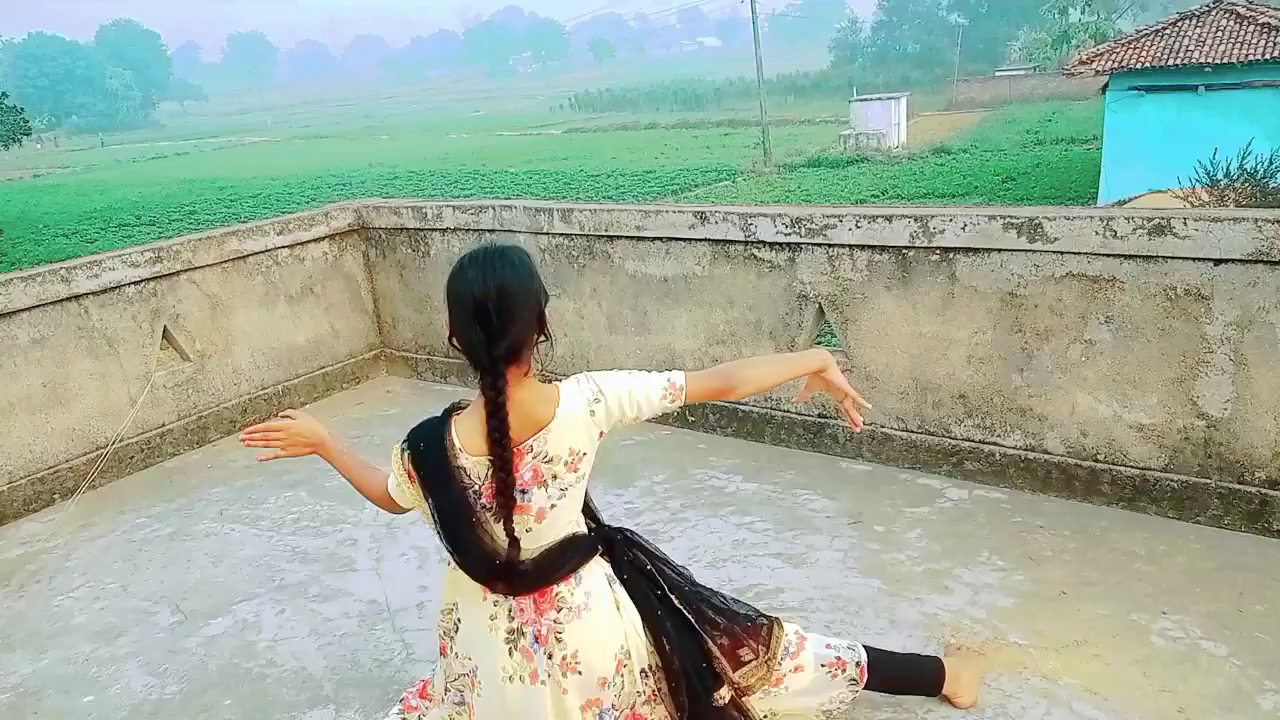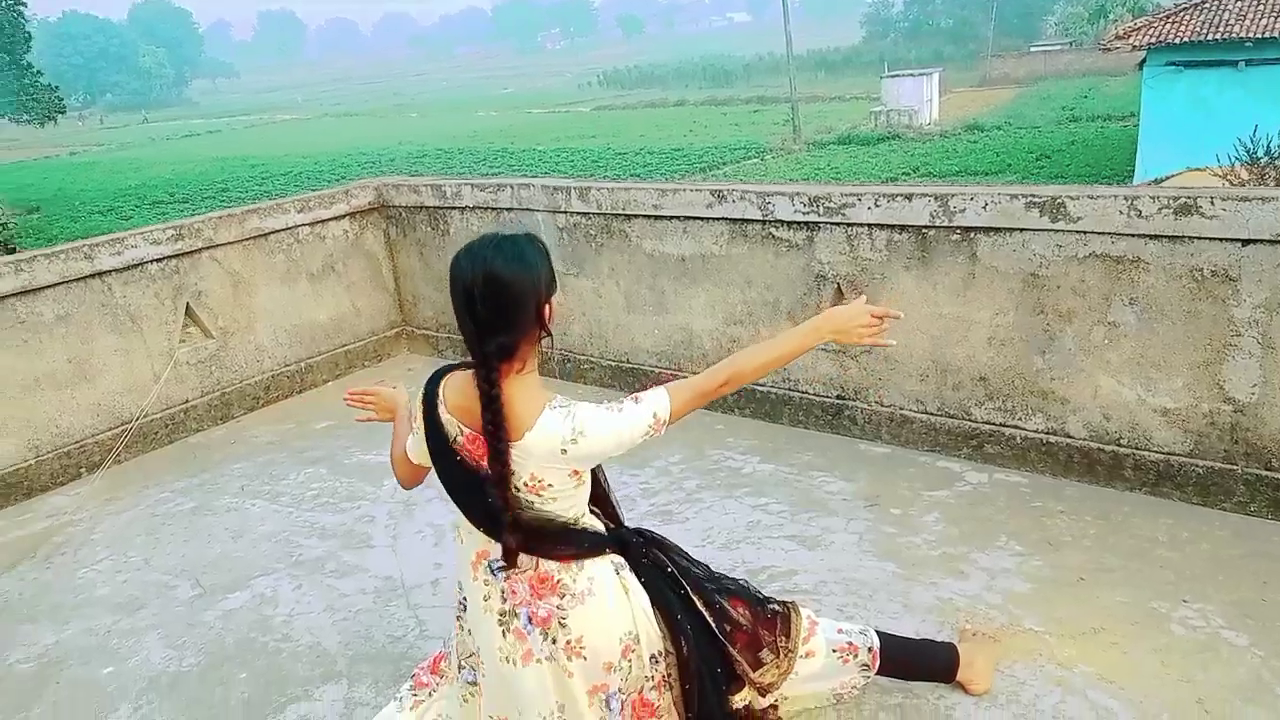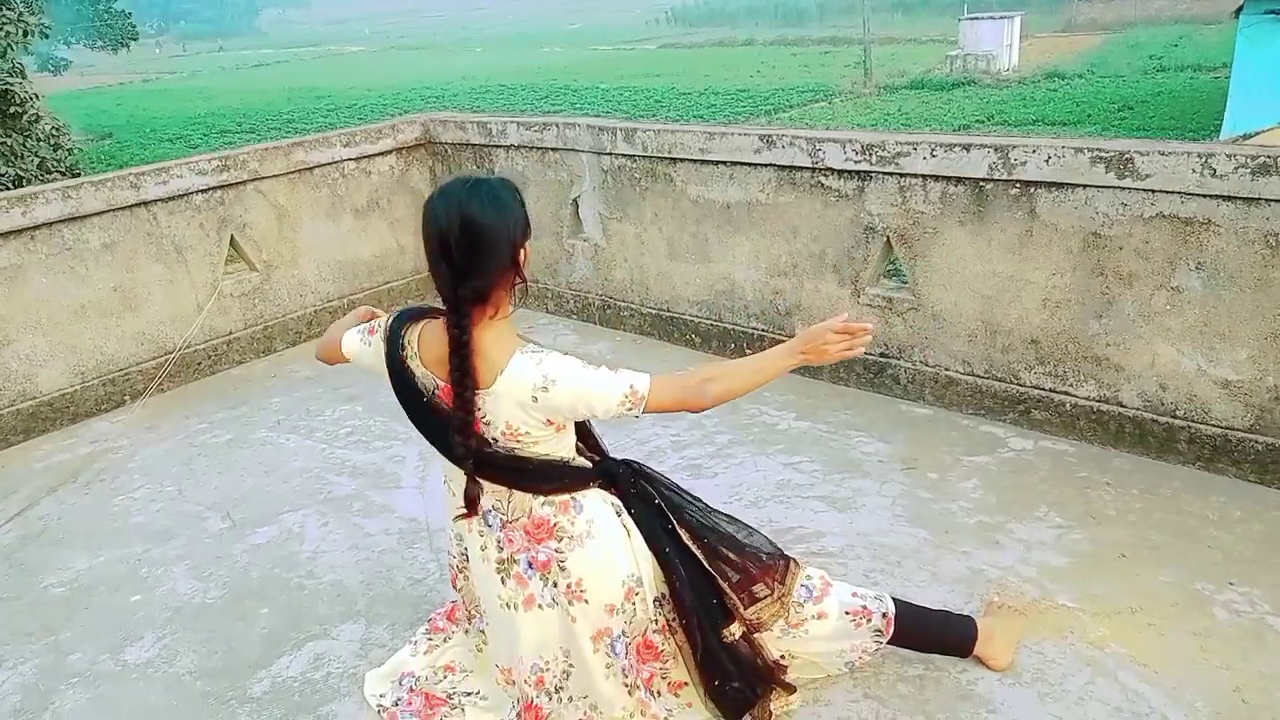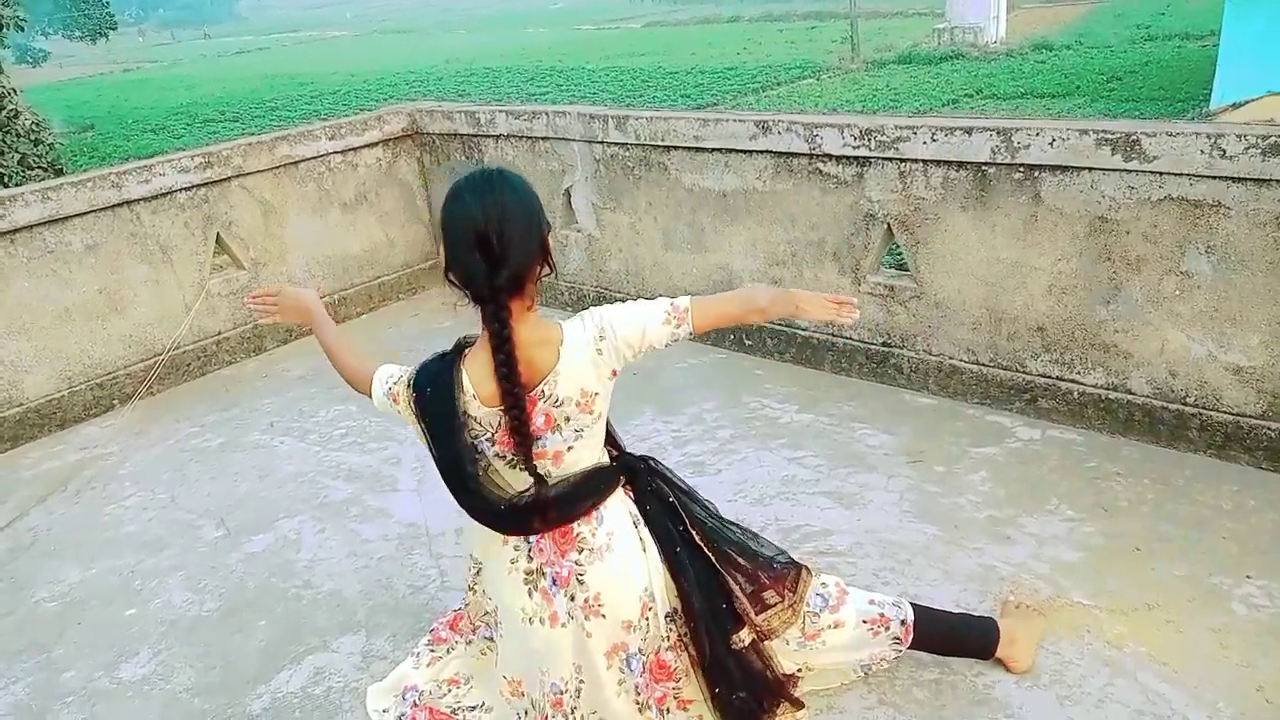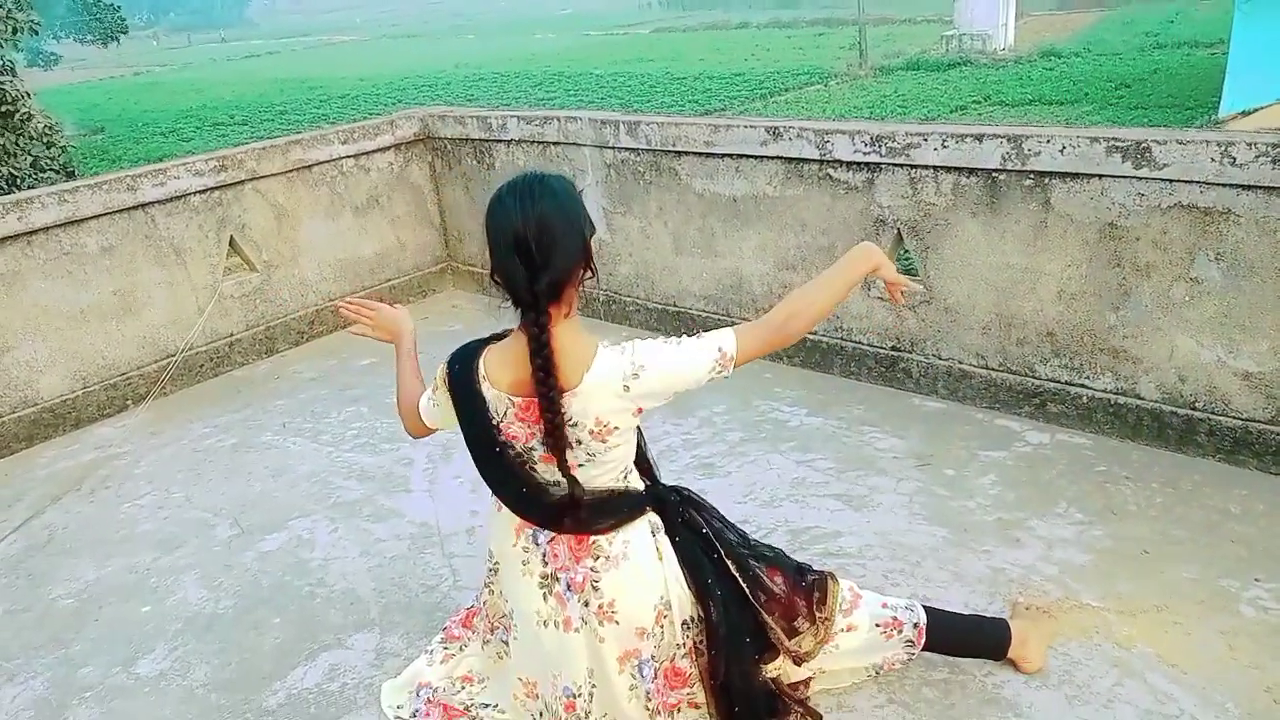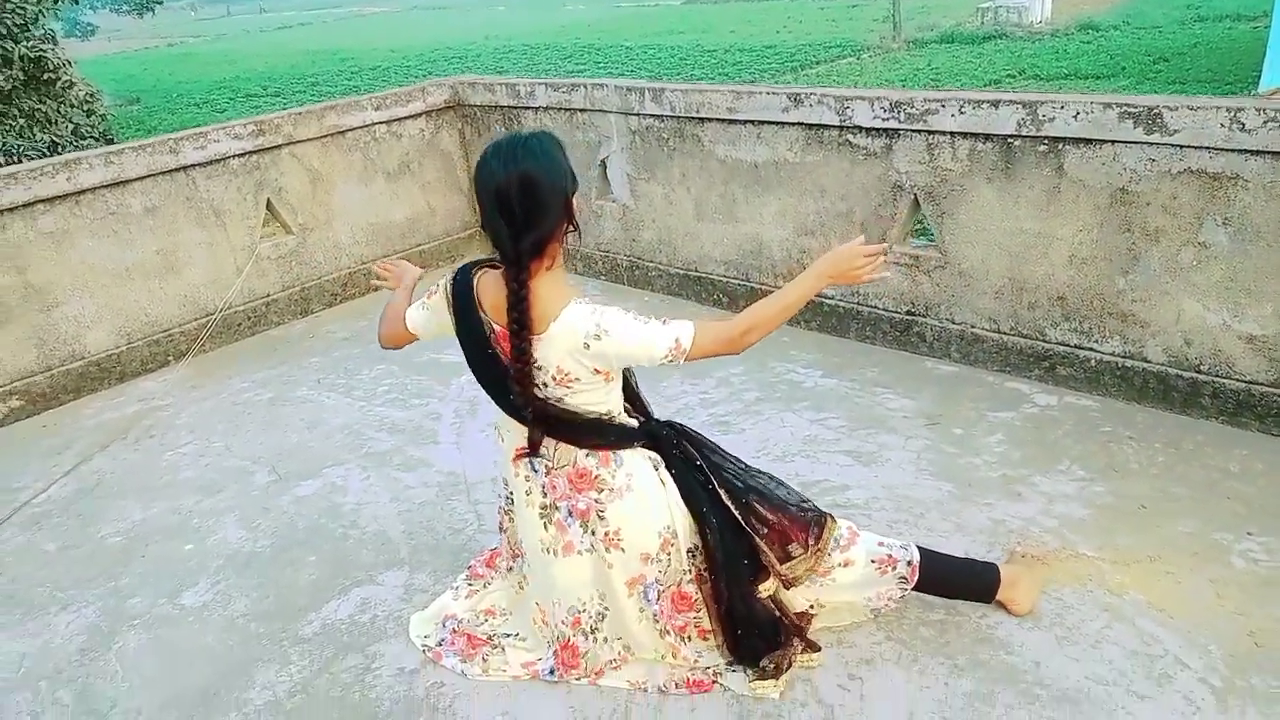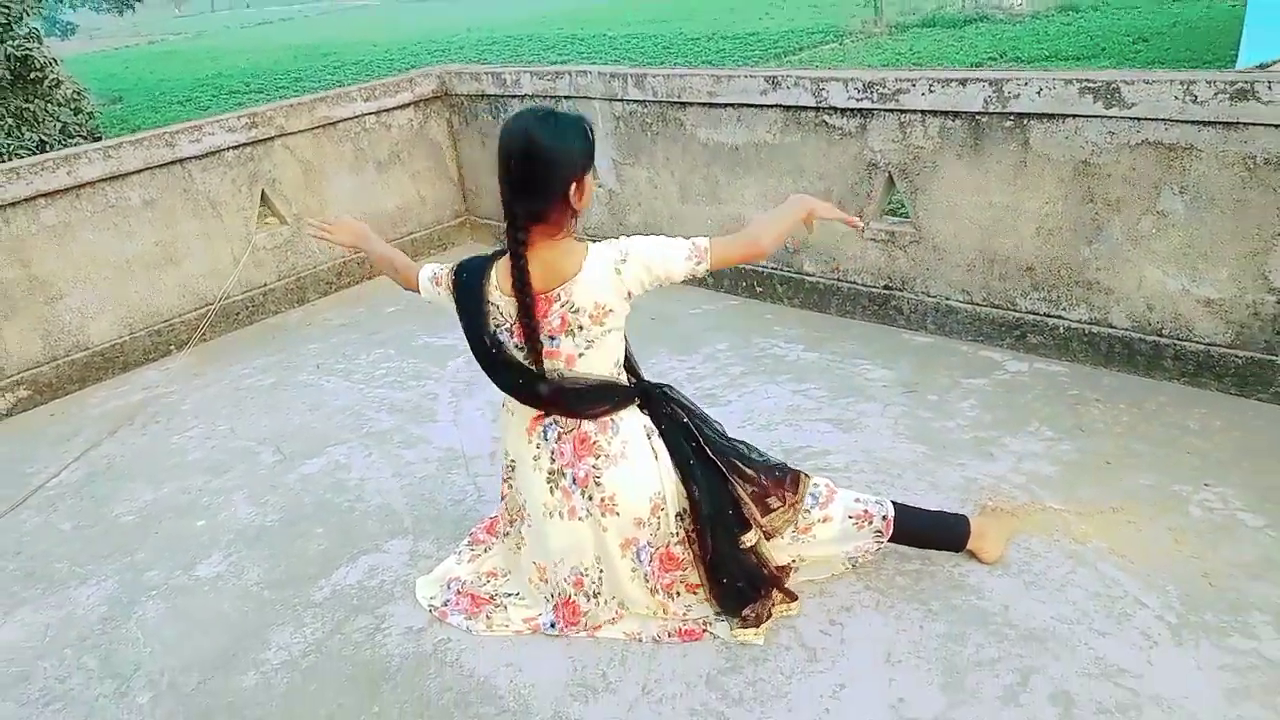
dt=0.5s
person 1, frame 1
left shoulder: (436, 442)
right shoulder: (582, 405)
left elbow: (390, 498)
right elbow: (714, 381)
left wrist: (322, 442)
right wrist: (814, 362)
left hip: (493, 637)
right hip: (583, 616)
right knee: (753, 648)
person 1, frame 2
left shoulder: (443, 394)
right shoulder: (570, 429)
left elbow: (407, 474)
right elbow: (713, 383)
left wrist: (403, 412)
right wrist: (827, 325)
left hip: (501, 618)
right hip: (587, 609)
right knee: (740, 636)
right ankle: (954, 662)
person 1, frame 3
left shoulder: (408, 342)
right shoulder: (542, 379)
left elbow: (330, 344)
right elbow: (696, 393)
left wrist: (356, 316)
right wrist: (798, 351)
left hip: (499, 567)
right hip: (587, 554)
right knee: (761, 589)
person 1, frame 4
left shoulder: (440, 384)
right shoulder: (591, 340)
left elbow: (363, 376)
right elbow: (729, 305)
left wrist: (312, 312)
right wrist: (792, 300)
left hip: (518, 585)
right hip: (610, 561)
right knee: (772, 599)
person 1, frame 5
left shoulder: (472, 370)
right shoulder: (622, 372)
left elbow: (414, 421)
right elbow: (775, 332)
left wrist: (402, 338)
right wrist: (861, 260)
left hip: (536, 585)
right hip: (626, 576)
right knee: (795, 603)
person 1, frame 6
left shoulder: (466, 292)
right shoulder: (591, 329)
left elbow: (390, 333)
right elbow: (733, 336)
left wrist: (405, 283)
right wrist: (827, 270)
left hip: (544, 515)
right hip: (626, 506)
right knee: (784, 540)
right ankle: (997, 581)
person 1, frame 7
left shoulder: (480, 282)
right shoulder: (617, 264)
left elbow: (410, 273)
right elbow: (743, 248)
left wrist: (360, 238)
right wrist: (800, 205)
left hip: (546, 480)
right hip: (624, 467)
right knee: (783, 499)
right ankle: (964, 533)
